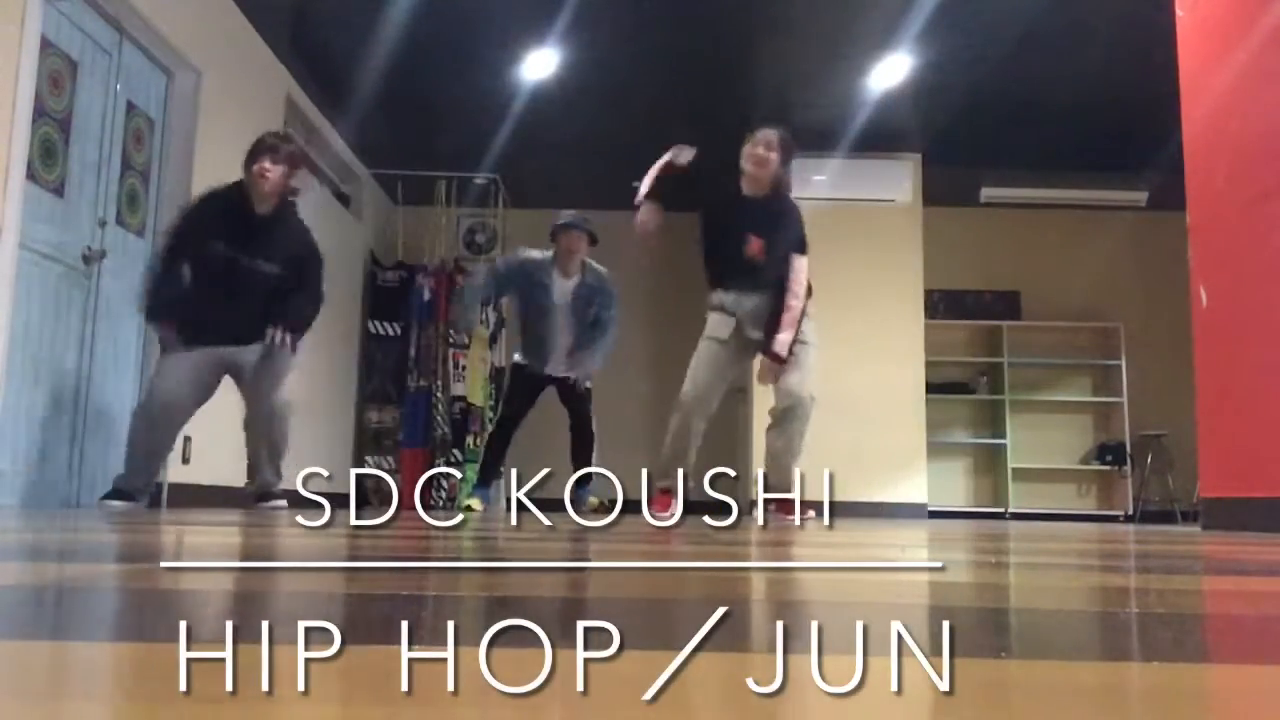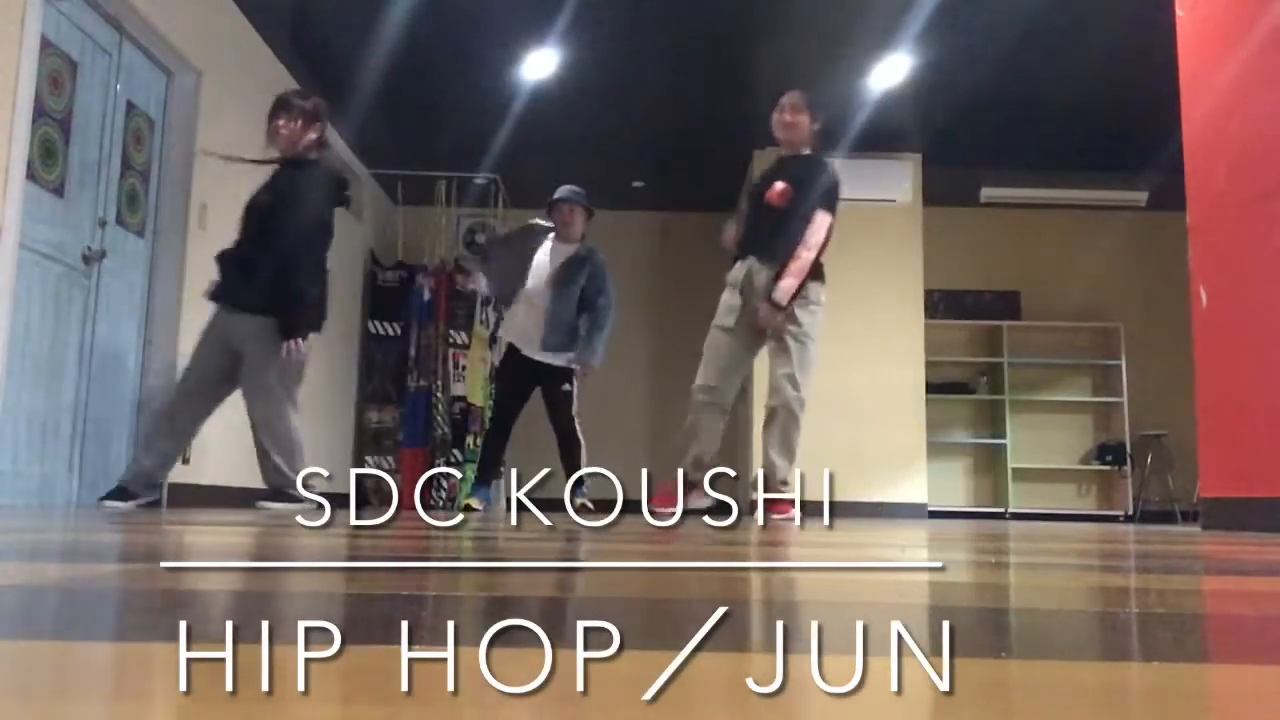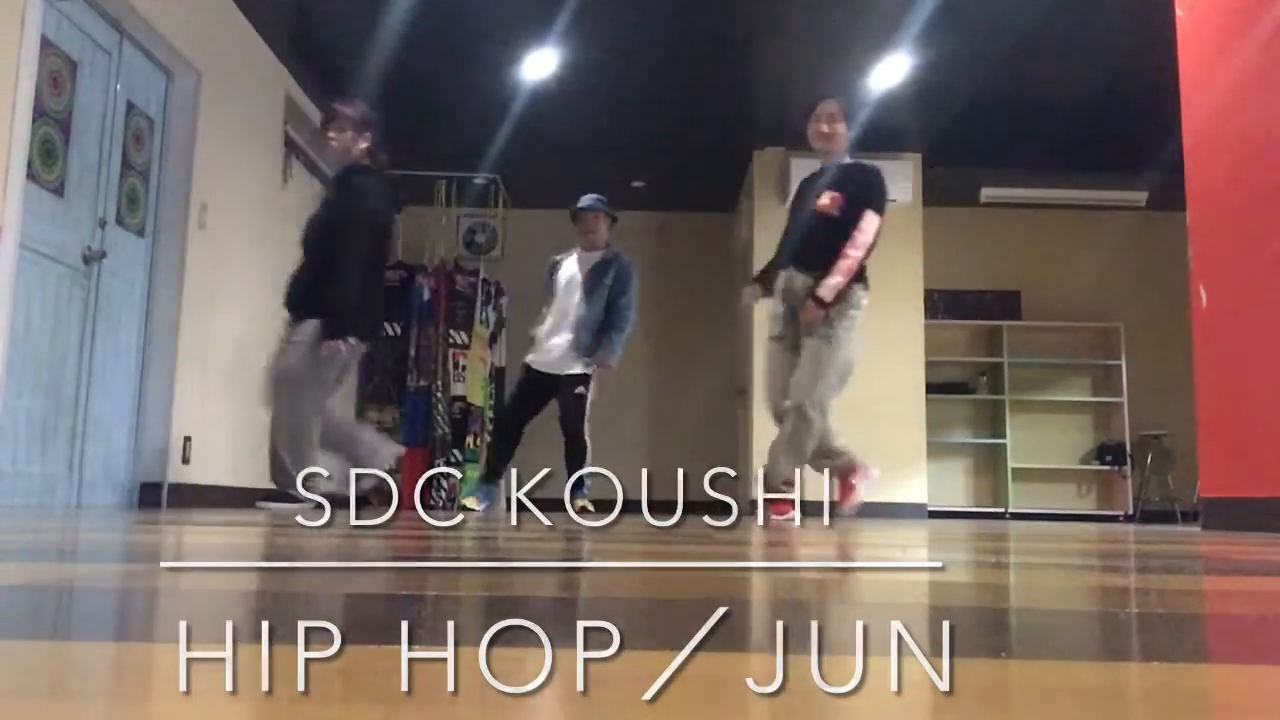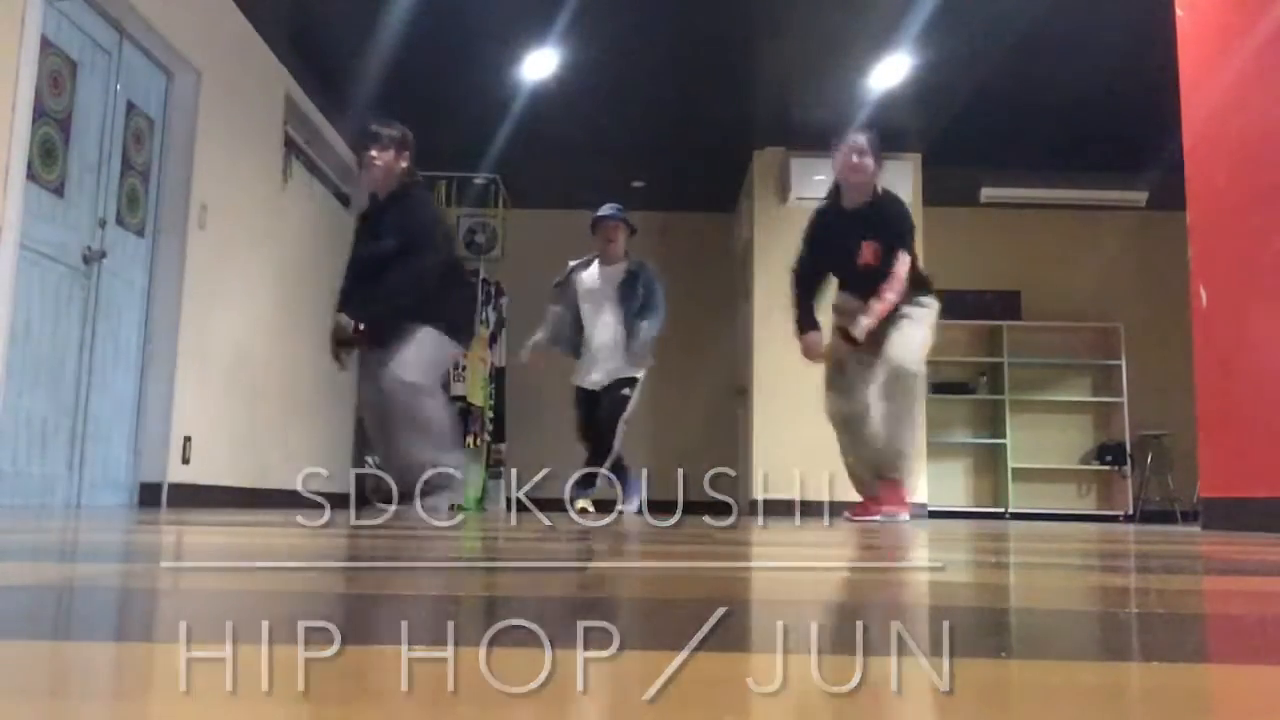
dt=0.3s
person 1, frame 1
left shoulder: (784, 214)
right shoulder: (716, 183)
left elbow: (797, 285)
right elbow: (673, 160)
left wrist: (780, 348)
right wrist: (647, 204)
left hip: (781, 313)
right hip: (730, 307)
left knee: (796, 397)
right knee: (694, 397)
left ankle: (779, 492)
right ankle: (666, 488)
person 1, frame 2
left shoulder: (821, 175)
right shoulder: (775, 167)
left elbow: (812, 242)
left wrist: (780, 297)
right wrist: (737, 227)
left hip: (795, 291)
right hip: (744, 280)
left knee: (785, 393)
right knee: (710, 386)
left ankle: (777, 491)
right ankle: (690, 482)
person 1, frame 3
left shoulder: (866, 179)
right shoulder: (806, 186)
left elbow: (861, 242)
left wrist: (825, 293)
right wrist: (762, 278)
left hip: (839, 298)
right hip: (791, 292)
left knee: (806, 398)
right knee: (781, 401)
left ankle: (780, 489)
right ankle: (847, 467)
person 1, frame 4
left shoulder: (891, 210)
right shoulder: (825, 218)
left elbow: (896, 282)
right elbow: (806, 276)
left wrist: (854, 334)
right wrist: (807, 328)
left hip: (907, 307)
right hip: (853, 310)
left knee: (901, 367)
right knee: (843, 405)
left ankle: (892, 477)
right ankle: (876, 491)
person 2, frame 1
left shoulder: (294, 235)
right shoulder: (217, 207)
left elbow: (309, 291)
right elbow: (173, 260)
left wrist: (291, 325)
right wrist: (164, 319)
left hip: (258, 340)
right hip: (198, 335)
left knee: (269, 405)
right knee: (160, 404)
left ankle: (267, 486)
right ankle: (133, 486)
person 2, frame 2
left shoulder: (311, 185)
right shoulder: (287, 175)
left elbow: (301, 253)
left wrist: (299, 322)
left hip: (273, 315)
right hip: (239, 307)
left knee: (268, 397)
right knee: (191, 391)
left ankle: (289, 487)
right ankle: (141, 482)
person 2, frame 3
left shoulder: (365, 190)
right shoulder: (349, 188)
left elbow: (354, 261)
left wrist: (336, 324)
left hip: (339, 319)
right hip: (315, 314)
left knee: (295, 390)
right knee: (299, 396)
left ankle: (292, 487)
right ankle: (373, 456)
person 2, frame 4
left shoulder: (420, 208)
right shoulder: (371, 216)
left elbow: (420, 270)
right elbow: (358, 277)
left wrist: (365, 313)
right wrist: (345, 328)
left hip: (436, 320)
right hip: (387, 327)
left knee: (404, 381)
right knee: (377, 404)
left ankle: (440, 478)
right ankle: (418, 488)
person 3, frame 1
left shoulder: (599, 281)
right shoulder: (530, 266)
left elbow: (606, 326)
right elbow: (492, 282)
left wrist: (589, 360)
right wrist: (469, 309)
left hip: (573, 367)
right hip: (532, 363)
left knee: (583, 423)
right knee: (506, 421)
left ankle: (583, 492)
right ankle: (482, 489)
person 3, frame 2
left shoulder: (591, 262)
right shoulder: (537, 238)
left elbow: (601, 312)
right elbow: (498, 254)
left wrist: (590, 355)
right wrist: (487, 282)
left hip: (558, 356)
right hip: (519, 348)
left knee: (564, 423)
right knee: (501, 419)
left ankle: (578, 491)
right ankle: (481, 488)
person 3, frame 3
left shoulder: (618, 267)
right shoulder: (562, 262)
left elbow: (623, 315)
left wrist: (608, 355)
right wrist: (538, 343)
left hip: (579, 364)
right hip: (541, 359)
left knee: (573, 427)
right knee: (509, 420)
left ankle: (578, 492)
right ankle: (484, 489)
person 3, frame 4
left shoulder: (642, 274)
right shoulder: (577, 273)
left elbow: (655, 312)
right elbow: (560, 312)
left wrist: (644, 333)
right wrist: (539, 339)
left hip: (624, 368)
right hip: (589, 370)
left knee: (607, 426)
right knee: (591, 432)
left ankle: (583, 489)
right ankle: (626, 486)
